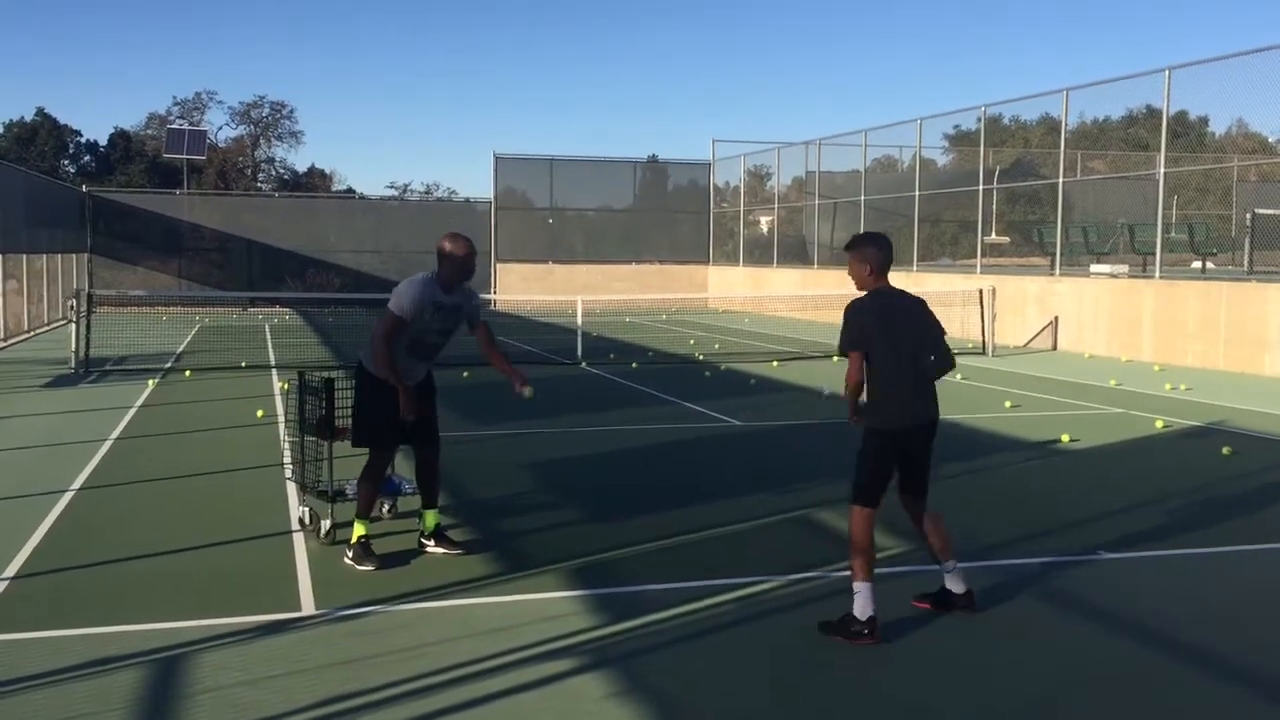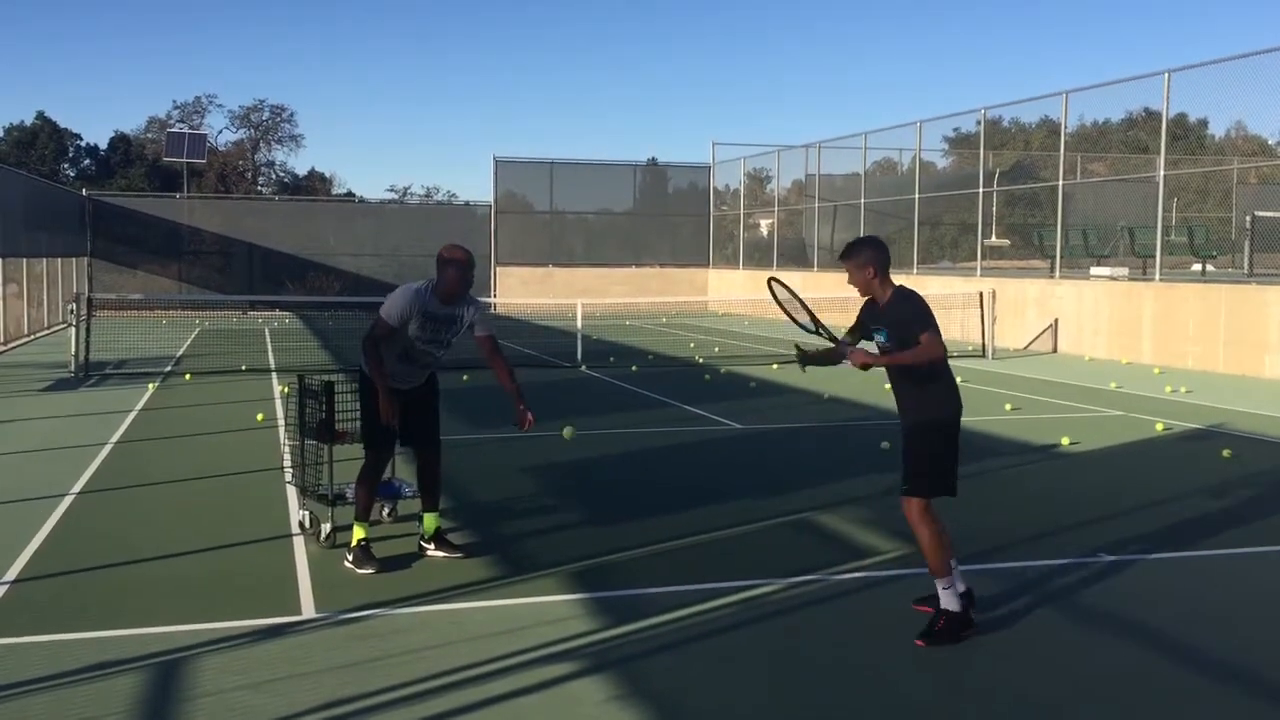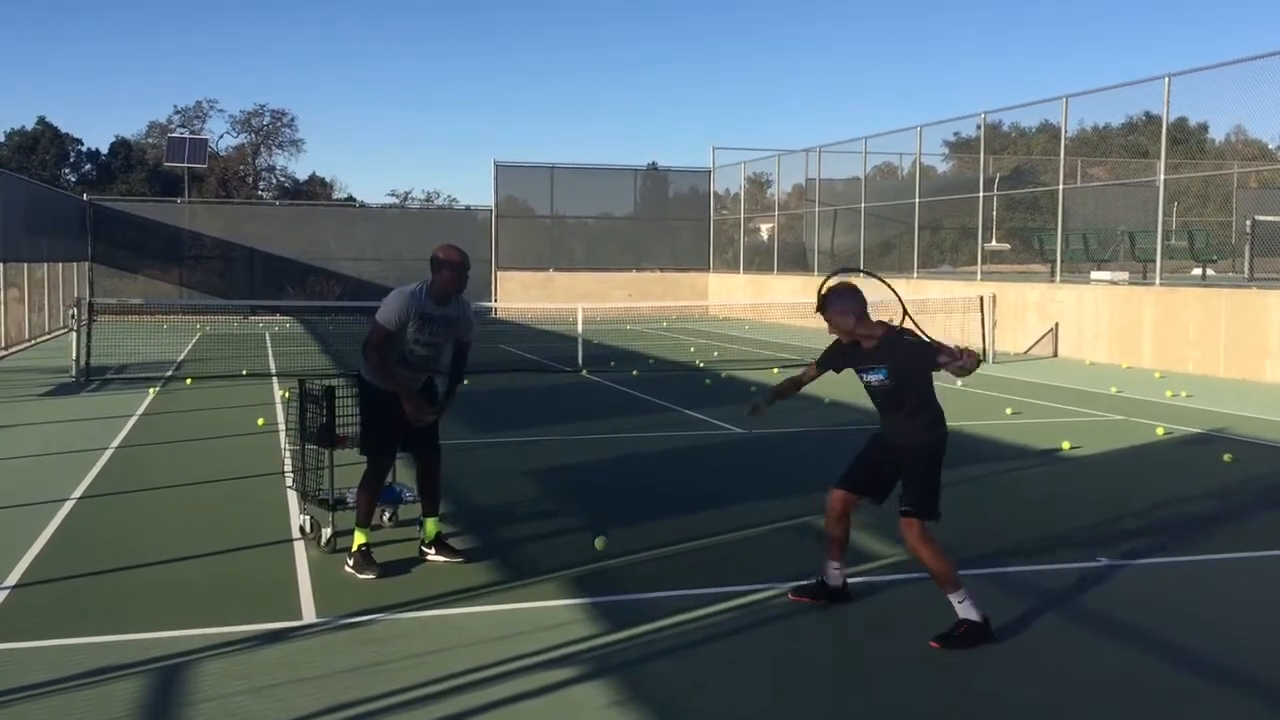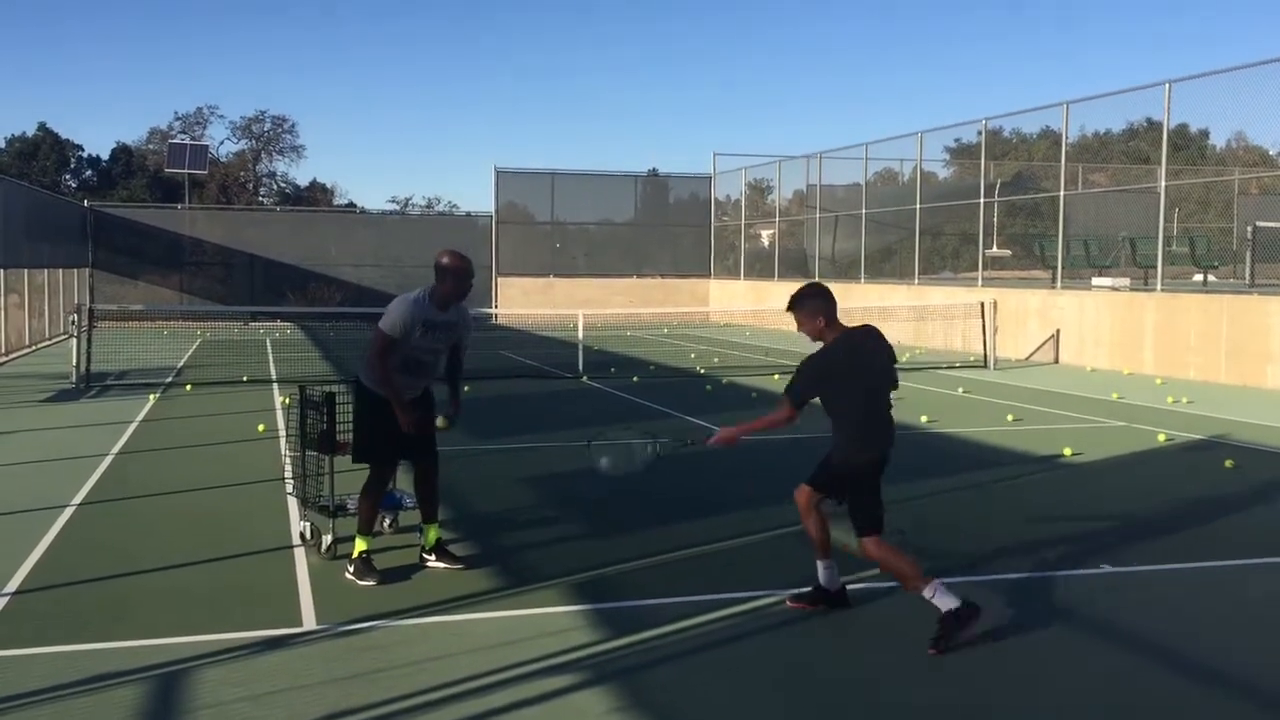
dt=0.3s
person 1, frame 1
left shoulder: (860, 309)
right shoulder: (914, 305)
left elbow: (854, 376)
right elbow: (946, 362)
left wrist: (854, 403)
left hip: (890, 423)
right hip: (924, 418)
left knee: (862, 513)
right knee: (914, 503)
left ankle: (862, 617)
right ankle: (957, 588)
person 1, frame 2
left shoulder: (909, 303)
right shoulder: (874, 309)
left elbow: (936, 351)
right elbow: (844, 349)
left wrist: (877, 360)
right wrist: (810, 356)
left hip: (934, 416)
right hip: (920, 414)
left knee: (915, 508)
right knee: (917, 504)
left ankle: (954, 611)
right ankle: (956, 591)
person 1, frame 3
left shoulder: (904, 343)
right shoulder: (847, 347)
left elbow: (964, 365)
right elbow: (806, 375)
left wrist: (963, 359)
right wrist: (769, 400)
left hip: (921, 441)
right hip: (889, 437)
left knee: (912, 531)
right knee: (837, 502)
left ankle: (973, 619)
right ankle: (833, 583)
person 1, frame 4
left shoulder: (820, 366)
right shoulder: (870, 337)
left elbow: (784, 415)
right elbow: (890, 381)
left wrist: (735, 432)
left hip: (861, 453)
right hip: (870, 441)
left knee: (871, 543)
right knee: (804, 498)
left ankle: (953, 608)
right ankle: (830, 587)
person 2, frame 1
left shoulder: (467, 298)
right shoulder: (416, 289)
left elbow: (486, 344)
right elbow: (382, 339)
left wrist: (515, 377)
right wrist: (403, 391)
left hip: (418, 379)
right hip: (379, 379)
left knee: (429, 450)
right knee: (382, 456)
left ankle: (429, 530)
right ankle: (358, 539)
person 2, frame 2
left shoulder: (471, 309)
right shoulder: (408, 297)
left elbow: (494, 356)
right elbow: (370, 343)
left wrist: (519, 402)
right wrist: (385, 394)
left hip: (421, 384)
right hip: (381, 382)
left knee: (430, 454)
right knee: (378, 458)
left ankle: (430, 534)
right ankle: (357, 542)
person 2, frame 3
left shoulder: (463, 311)
right shoulder: (404, 300)
left elbow: (460, 358)
right elbow: (371, 349)
left wrist: (446, 399)
right wrist: (404, 396)
left hip: (421, 387)
right hip: (380, 387)
left knee: (430, 459)
right knee: (380, 464)
left ankle: (431, 538)
right ankle: (358, 548)
person 2, frame 4
left shoulder: (460, 315)
right shoulder: (407, 307)
left elbow: (454, 358)
right elbow: (376, 357)
left wrist: (455, 399)
right wrist: (399, 407)
left hip: (417, 394)
right hip: (378, 394)
left knee: (428, 465)
right knee: (382, 472)
left ankle: (431, 545)
right ankle: (358, 555)
